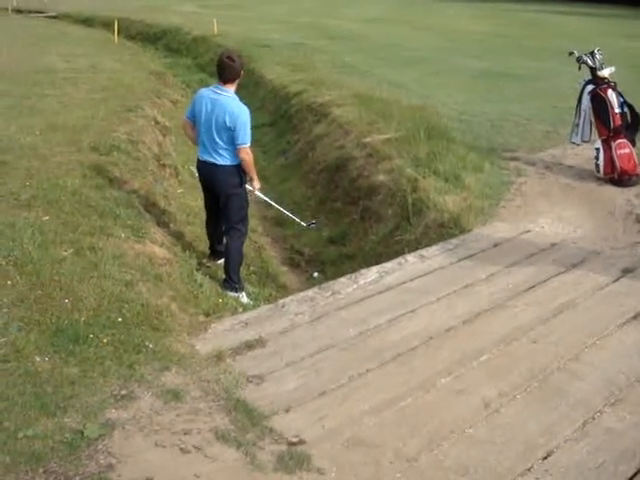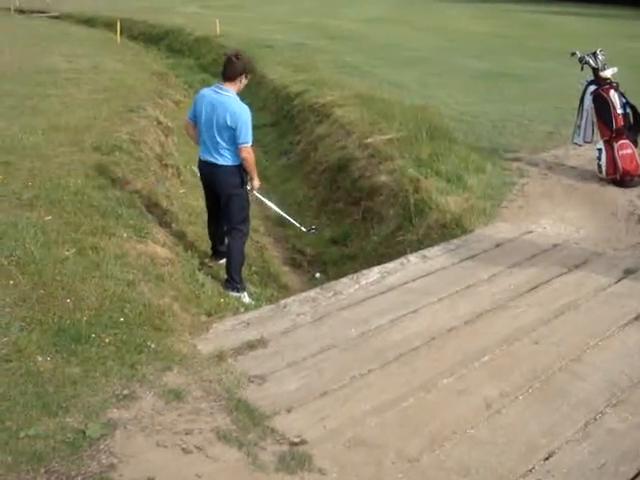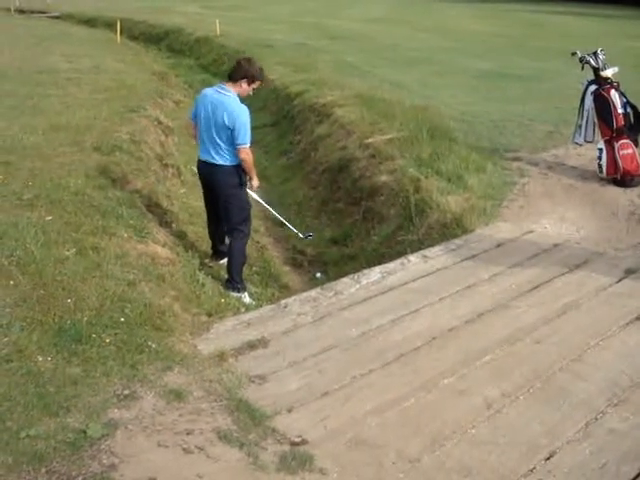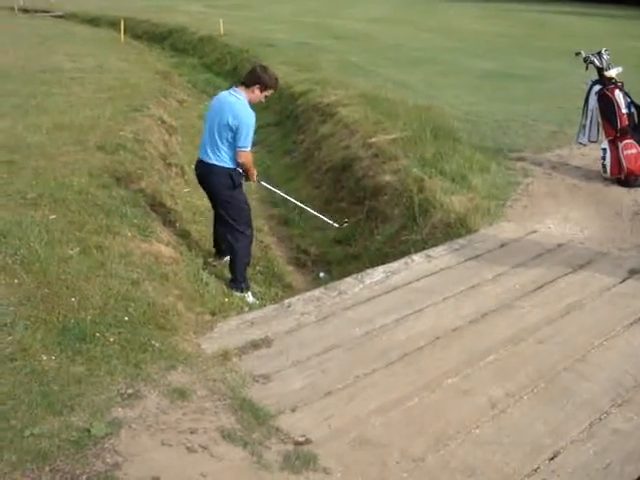
dt=0.3s
person 1, frame 1
left shoulder: (201, 96)
right shoulder: (239, 110)
left elbow: (187, 126)
right elbow: (243, 153)
right wrist: (254, 178)
left hip: (204, 166)
right hip: (228, 173)
left knee: (213, 213)
right knee: (237, 227)
left ankle: (216, 252)
right ankle: (232, 283)
person 1, frame 2
left shoulder: (202, 96)
right shoulder: (240, 110)
left elbow: (190, 126)
right elbow: (245, 153)
right wrist: (254, 177)
left hip: (205, 166)
right hip: (230, 173)
left knee: (215, 214)
right knee: (238, 228)
left ankle: (218, 252)
right ankle: (234, 283)
person 1, frame 3
left shoulder: (204, 95)
right shoulder: (239, 111)
left elbow: (192, 126)
right elbow: (243, 153)
right wrist: (253, 177)
left hip: (204, 166)
right hip: (227, 173)
left knee: (214, 214)
right knee: (240, 227)
left ankle: (219, 252)
right ankle: (235, 283)
person 1, frame 4
left shoulder: (220, 97)
right shoulder: (245, 114)
right elbow: (242, 157)
right wrist: (251, 173)
left hip: (203, 166)
right hip: (222, 175)
left knee: (222, 212)
right knee: (243, 230)
left ankle: (222, 251)
right ankle: (239, 283)
person 2, frame 1
left shoulder: (610, 87)
right shoulder: (594, 93)
left elbow: (625, 106)
right elbow: (604, 115)
right wrist: (613, 128)
left hip: (619, 127)
right hip: (608, 130)
left ankle: (628, 171)
right ankle: (621, 174)
person 2, frame 2
left shoulder: (613, 89)
right shoulder: (596, 94)
left elbow: (627, 107)
right elbow: (605, 116)
right wrist: (614, 129)
left hip: (621, 127)
right hip: (610, 132)
right ankle: (623, 175)
person 2, frame 3
left shoulder: (613, 88)
right shoulder: (597, 93)
right elbow: (606, 115)
right wrist: (615, 129)
left hip: (621, 126)
right hip: (611, 130)
right ankle: (622, 174)
person 2, frame 4
left shoulder: (617, 88)
right shoulder: (601, 93)
right elbow: (609, 115)
right wrist: (619, 129)
left hip: (625, 126)
right hip: (615, 130)
right ankle: (627, 174)
